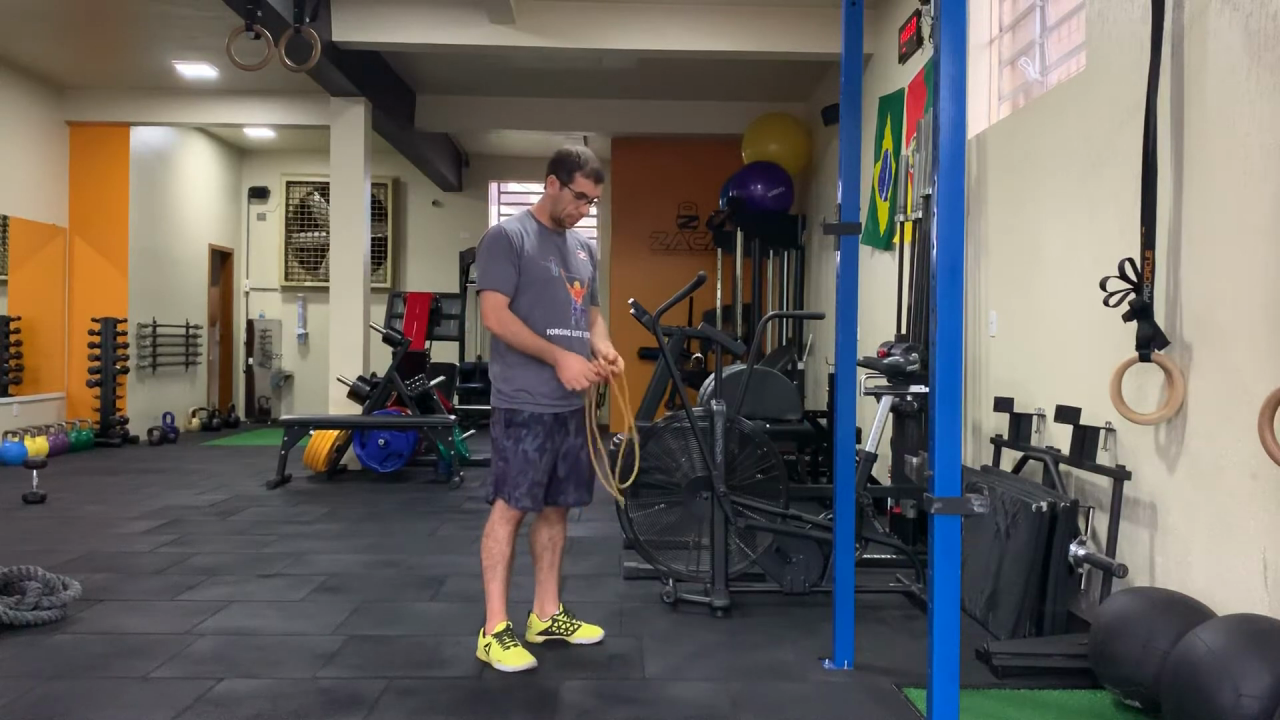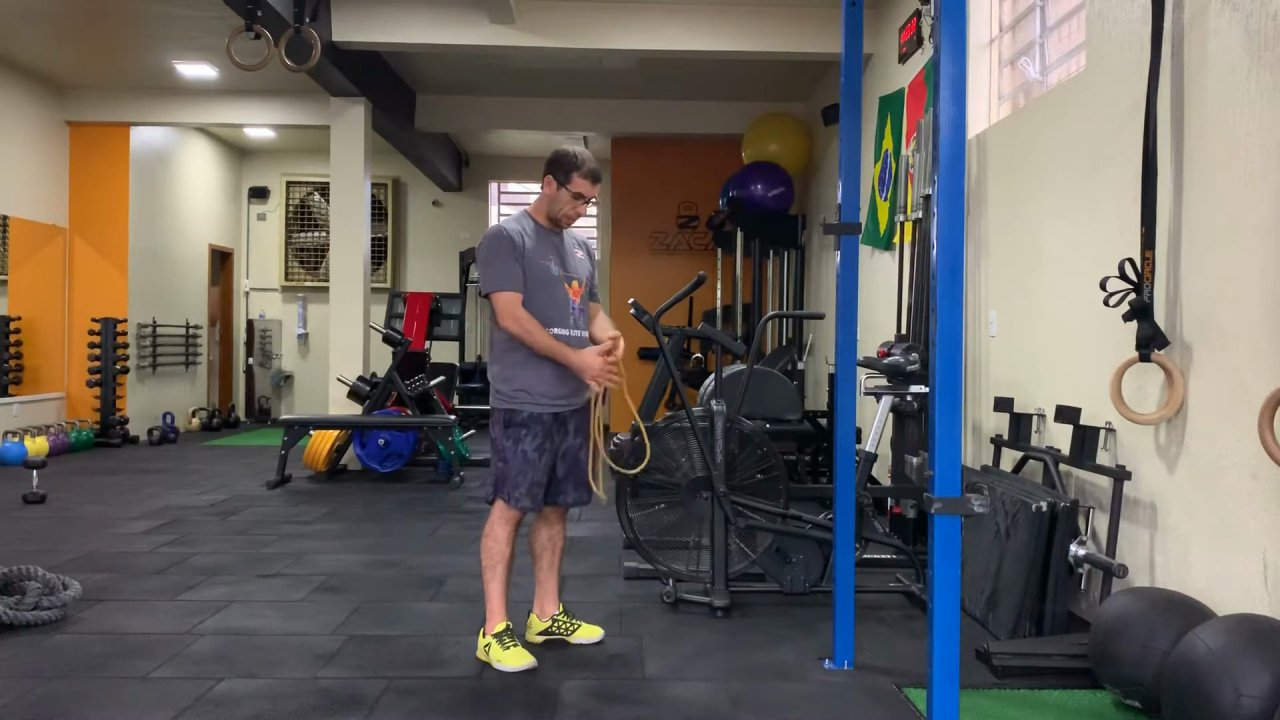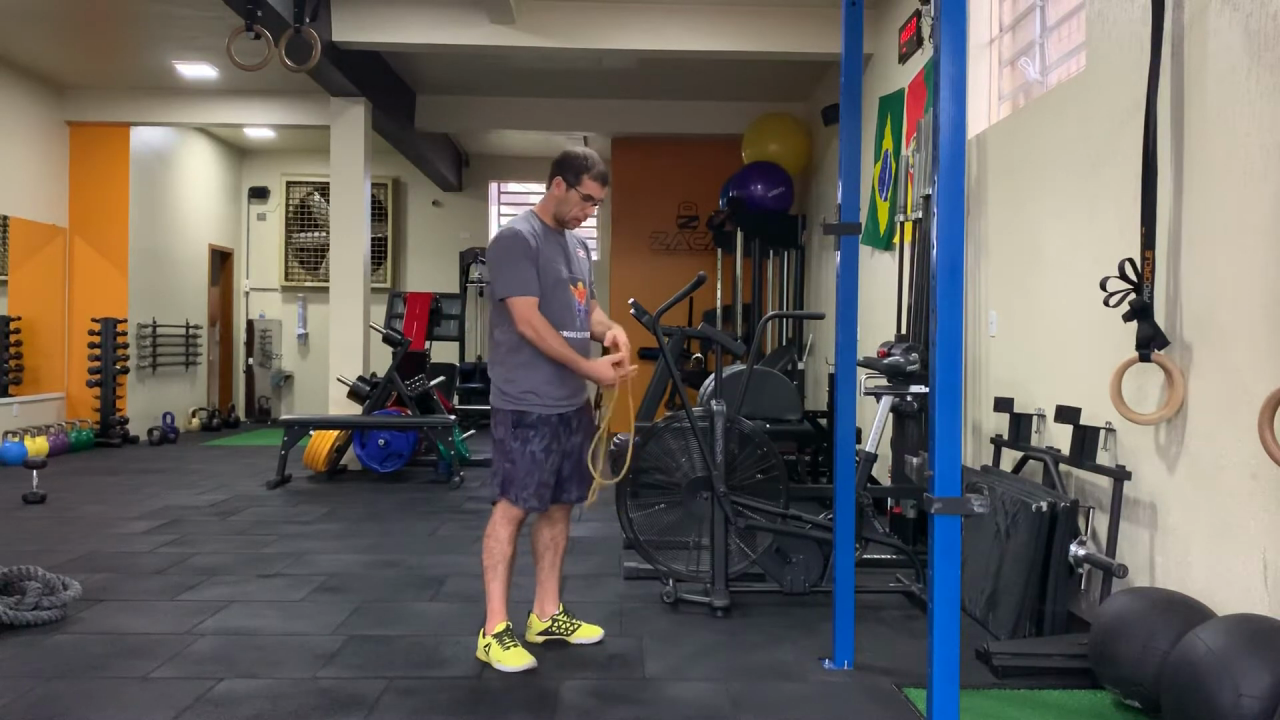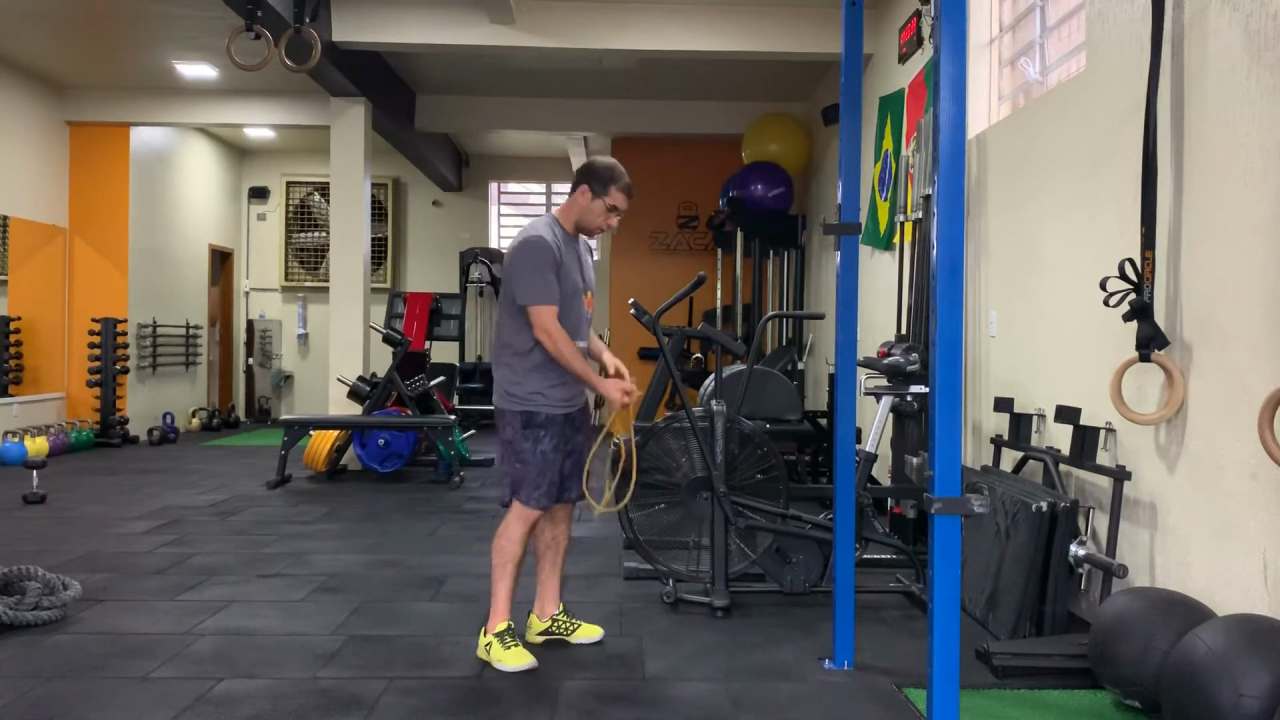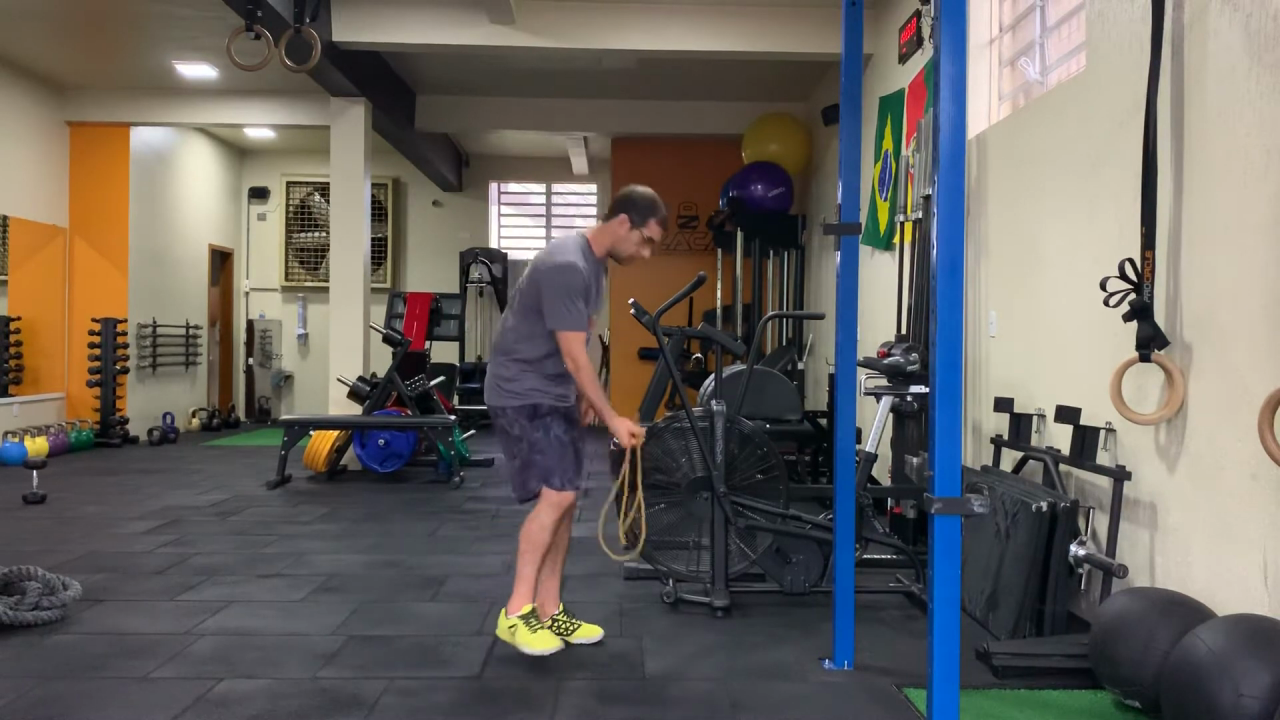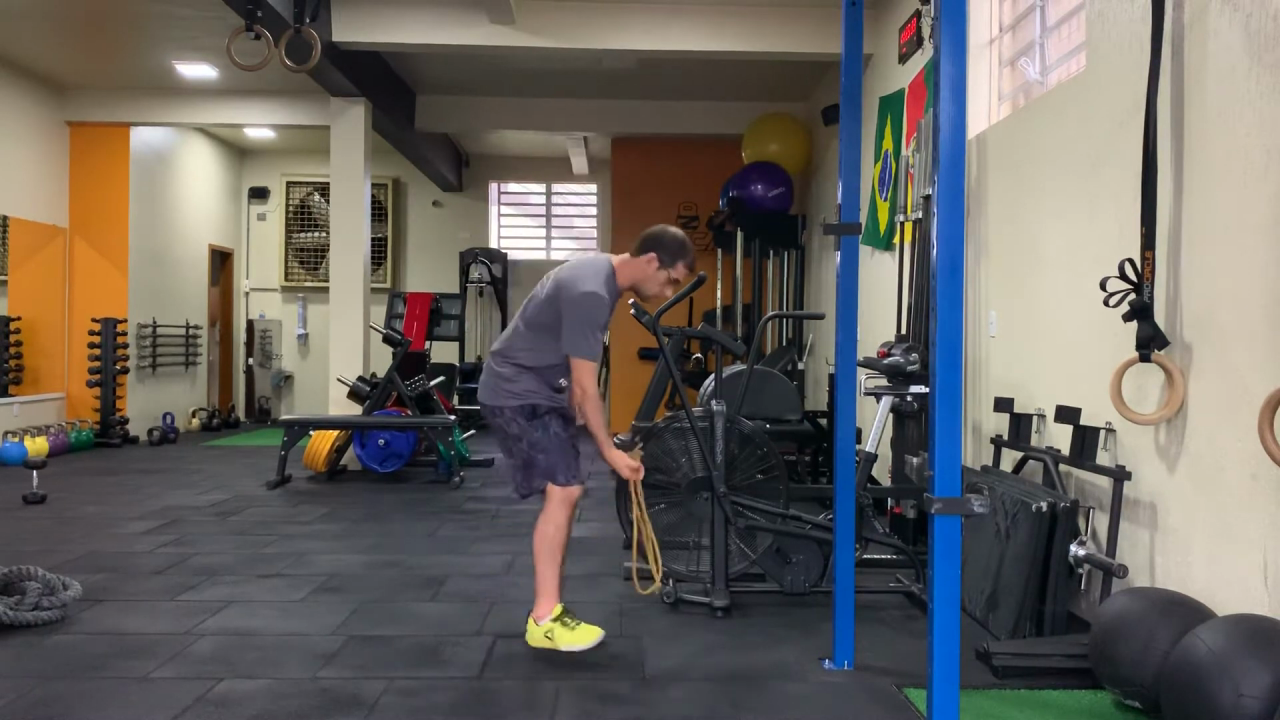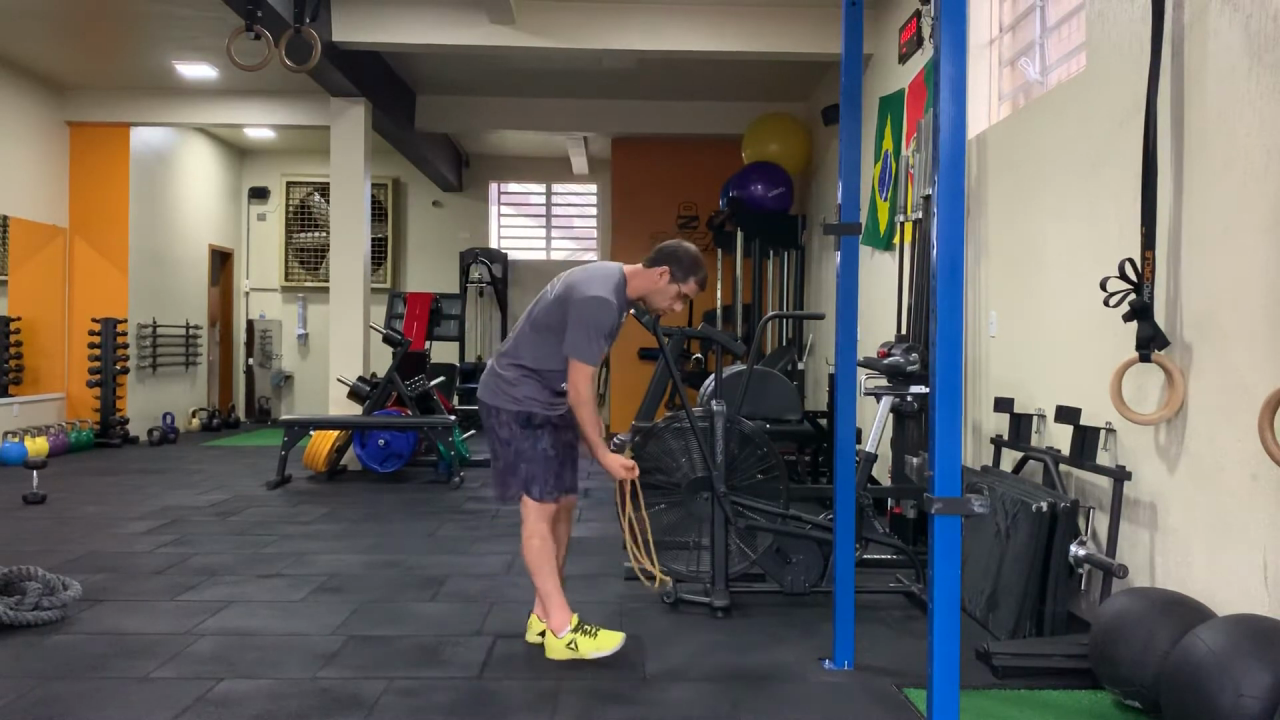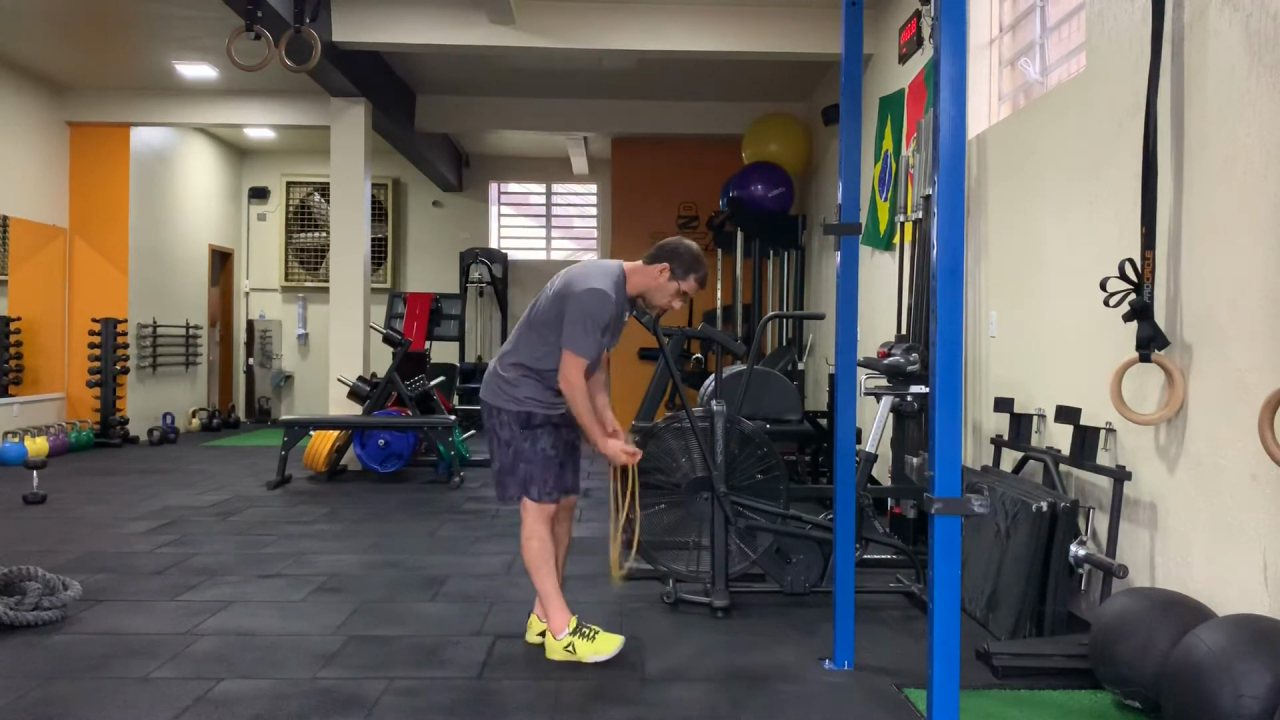
dt=0.2s
person 1, frame 1
left shoulder: (583, 248)
right shoulder: (507, 237)
right elbow: (495, 315)
left wrist: (602, 348)
right wrist: (558, 358)
left hip: (572, 404)
right hip: (524, 404)
left knee: (556, 507)
right knee: (510, 508)
left ankle: (546, 615)
right ankle: (494, 628)
person 1, frame 2
left shoulder: (580, 247)
right shoulder: (506, 237)
left elbow: (590, 309)
right elbow: (510, 316)
left wrist: (606, 334)
right wrist: (575, 359)
left hip: (571, 403)
right hip: (523, 404)
left knee: (556, 508)
right knee: (509, 509)
left ankle: (546, 615)
right ankle: (493, 630)
person 1, frame 3
left shoulder: (577, 244)
right shoulder: (516, 239)
right elbow: (527, 321)
left wrist: (609, 329)
right wrist: (590, 368)
left hip: (570, 402)
right hip: (526, 404)
left knee: (559, 507)
right knee: (512, 508)
left ankle: (547, 615)
right ankle: (494, 629)
person 1, frame 4
left shoulder: (579, 247)
right shoulder: (538, 243)
right elbow: (546, 330)
left wrist: (606, 357)
right wrist: (601, 383)
left hip: (567, 399)
right hip: (531, 400)
left knee: (562, 505)
right knee: (529, 508)
left ankle: (547, 614)
right ankle: (497, 629)
person 1, frame 5
left shoulder: (591, 259)
right shoulder: (567, 265)
right elbow: (575, 355)
left wrist: (587, 399)
right wrist: (613, 419)
left hip: (552, 392)
right hip: (522, 393)
left knee: (564, 498)
right knee: (556, 494)
left ankle: (548, 609)
right ankle: (518, 612)
person 1, frame 6
left shoulder: (606, 277)
right shoulder: (590, 292)
right elbow: (584, 384)
right wrist: (609, 452)
left hip: (545, 394)
right hip: (516, 394)
left knee: (563, 496)
right knee: (563, 492)
left ankle: (546, 610)
right ankle: (547, 618)
person 1, frame 7
left shoulder: (618, 289)
right shoulder: (598, 298)
right elbow: (579, 384)
left wrist: (591, 419)
right wrist: (602, 454)
left hip: (549, 400)
right hip: (516, 398)
left knee: (562, 504)
right knee: (539, 507)
left ankle: (544, 615)
right ankle: (561, 629)
person 1, frame 8
left shoulder: (621, 294)
right shoulder: (596, 292)
right elbow: (569, 375)
left wrist: (611, 424)
right wrist: (601, 441)
left hip: (552, 401)
right hip: (519, 400)
left knee: (563, 505)
right knee: (539, 509)
left ankle: (545, 616)
right ankle: (561, 631)
